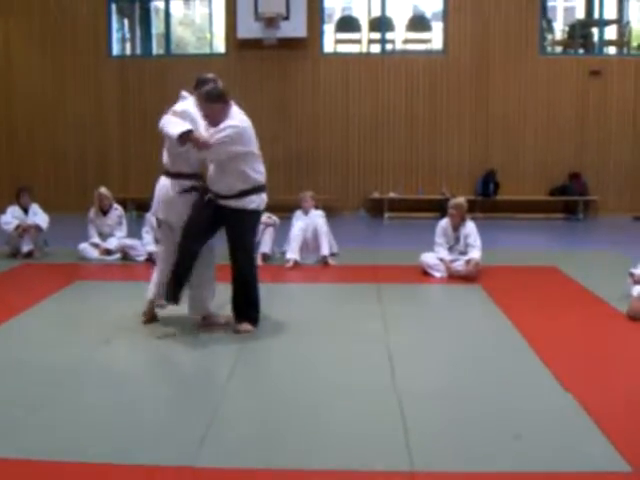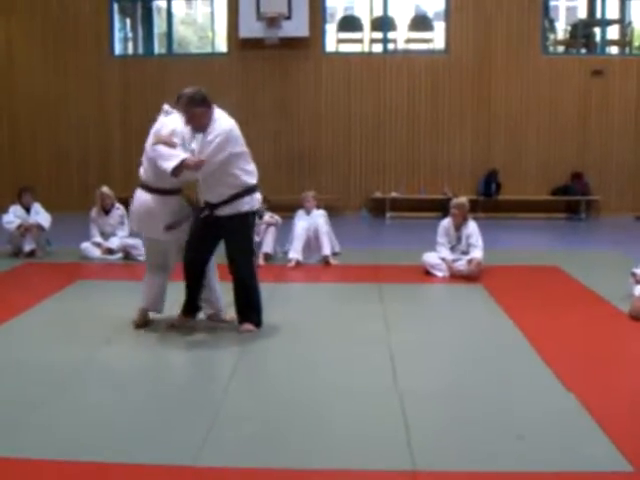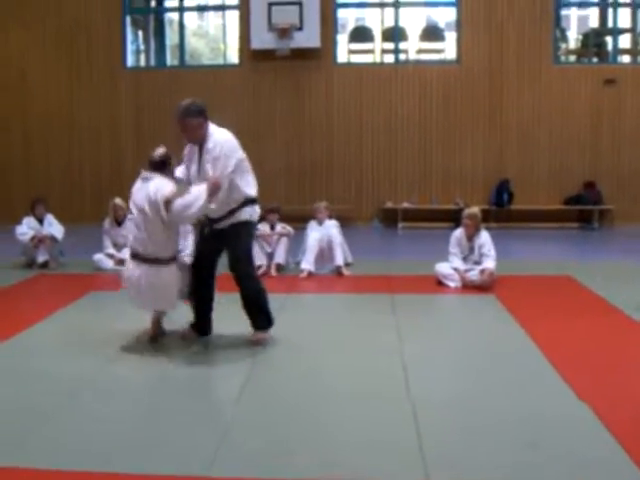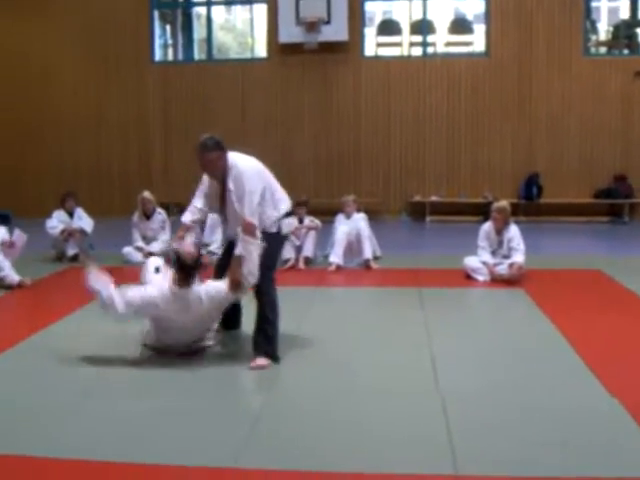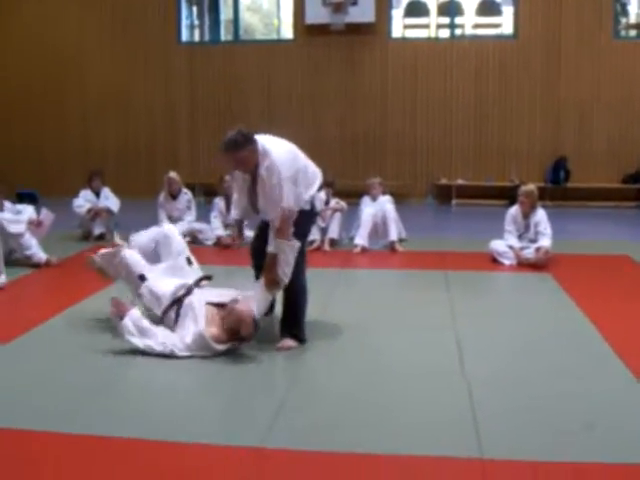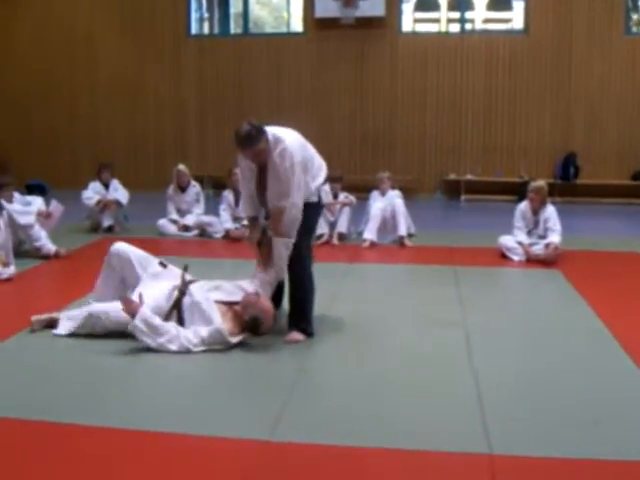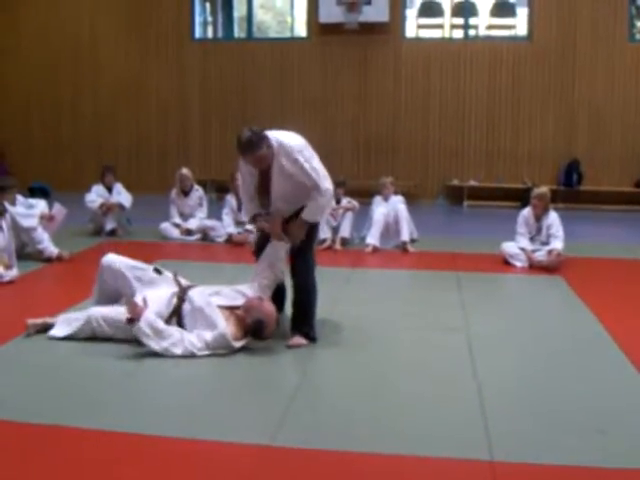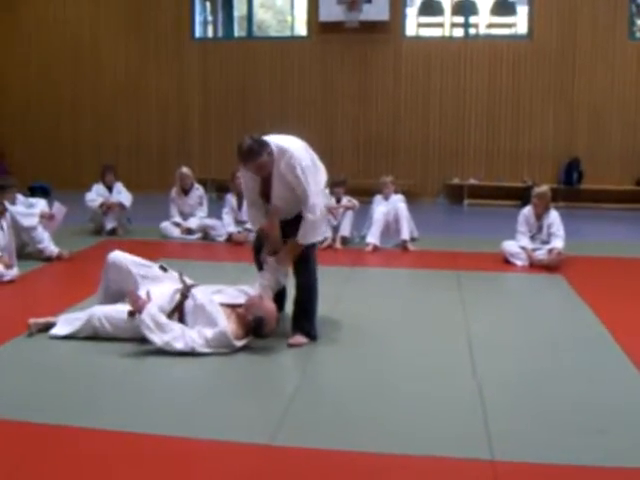
dt=0.3s
person 1, frame 1
left shoulder: (237, 126)
right shoulder: (224, 119)
left elbow: (205, 146)
left wrist: (185, 131)
left hip: (245, 201)
right hip: (219, 196)
left knee: (242, 259)
right knee: (191, 235)
left ankle: (248, 316)
right ankle: (172, 292)
person 1, frame 2
left shoulder: (222, 130)
right shoulder: (208, 126)
left elbow: (197, 167)
left hip: (239, 205)
right hip: (214, 204)
left knee: (241, 263)
right knee: (194, 255)
left ankle: (251, 317)
right ankle: (190, 309)
person 1, frame 3
left shoulder: (222, 142)
right shoulder: (193, 147)
right elbow: (184, 175)
left hip: (239, 214)
right hip: (212, 218)
left knee: (242, 270)
right knee: (200, 270)
left ankle: (262, 324)
right ankle: (201, 326)
person 1, frame 4
left shoulder: (245, 171)
right shoulder: (212, 173)
left elbow: (249, 220)
right elbow: (199, 203)
left wrist: (238, 263)
right wrist: (183, 231)
left hip: (269, 226)
left knee: (262, 282)
right knee: (222, 271)
left ankle: (266, 350)
right ankle: (230, 323)
person 1, frame 5
left shoulder: (276, 160)
right shoulder: (245, 159)
left elbow: (283, 214)
right elbow: (241, 191)
left wrist: (273, 260)
right wrist: (238, 223)
left hip: (302, 202)
right hip: (275, 205)
left knee: (291, 262)
right knee: (258, 252)
left ankle: (293, 332)
person 1, frame 6
left shoulder: (288, 147)
right shoulder: (248, 153)
left elbow: (294, 202)
right elbow: (247, 189)
left wrist: (279, 236)
right wrist: (253, 221)
left hip: (306, 196)
right hip: (277, 201)
left knee: (297, 256)
left ankle: (301, 325)
right ankle: (271, 303)
person 1, frame 7
left shoulder: (292, 149)
right shoulder: (249, 159)
left elbow: (325, 190)
right elbow: (247, 193)
left wrist: (303, 224)
right wrist: (256, 218)
left hip: (305, 206)
right hip: (276, 208)
left knee: (301, 263)
right knee: (263, 253)
left ankle: (304, 330)
person 1, frame 8
left shoulder: (294, 157)
right shoulder: (251, 163)
left elbow: (314, 207)
right elbow: (253, 202)
left wrist: (298, 246)
right wrist: (267, 236)
left hip: (308, 201)
right hip: (276, 206)
left knee: (303, 262)
right knee: (262, 252)
left ankle: (304, 329)
person 2, frame 1
left shoulder: (193, 110)
right shoulder: (186, 109)
left elbow: (196, 154)
right elbow: (167, 123)
right wrist: (192, 136)
left hip: (171, 188)
right hip: (183, 190)
left knee: (168, 252)
right knee: (200, 254)
left ankle: (151, 305)
right ankle: (204, 313)
person 2, frame 2
left shoulder: (166, 120)
right shoulder: (174, 125)
right elbow: (160, 151)
right wrist: (185, 162)
left hip: (144, 201)
right hip: (162, 203)
left knee: (159, 263)
left ankle: (145, 312)
right ankle: (214, 310)
person 2, frame 3
left shoulder: (140, 185)
right shoulder: (165, 189)
right elbow: (180, 208)
right wrist: (206, 191)
left hip: (135, 272)
right hip: (159, 272)
left ankle: (156, 325)
person 2, frame 4
left shoulder: (159, 296)
right shoulder: (211, 295)
left elbow: (117, 301)
right elbow: (246, 277)
left wrist: (97, 280)
right wrist: (248, 236)
left knee: (154, 263)
person 2, frame 5
left shoulder: (202, 339)
right shoulder: (249, 311)
left elbow: (160, 342)
right elbow: (277, 278)
left wrist: (127, 317)
right wrist: (284, 237)
left hip: (173, 303)
right hip: (195, 287)
left knee: (126, 257)
right knee: (166, 231)
left ankle: (107, 262)
person 2, frame 6
left shoulder: (221, 333)
right shoulder: (249, 293)
left elbow: (177, 339)
right elbow: (268, 275)
left wrist: (139, 315)
left hip: (165, 310)
right hip: (179, 282)
left knee: (96, 314)
right knee: (119, 251)
left ankle: (57, 320)
right ankle: (105, 305)
person 2, frame 7
left shoulder: (225, 336)
right shoulder: (252, 298)
left elbow: (178, 343)
right elbow: (267, 275)
left wrist: (142, 320)
right wrist: (278, 238)
left hip: (162, 318)
right hip: (179, 289)
left knee: (93, 320)
right knee: (109, 263)
left ankle: (53, 323)
right ankle: (103, 314)
person 2, frame 8
left shoulder: (224, 334)
right shoulder: (253, 299)
left elbow: (178, 338)
right elbow: (269, 280)
left wrist: (145, 311)
left hip: (163, 312)
right hip: (180, 287)
left knee: (95, 317)
right knee: (115, 260)
left ankle: (54, 322)
right ankle: (110, 309)
